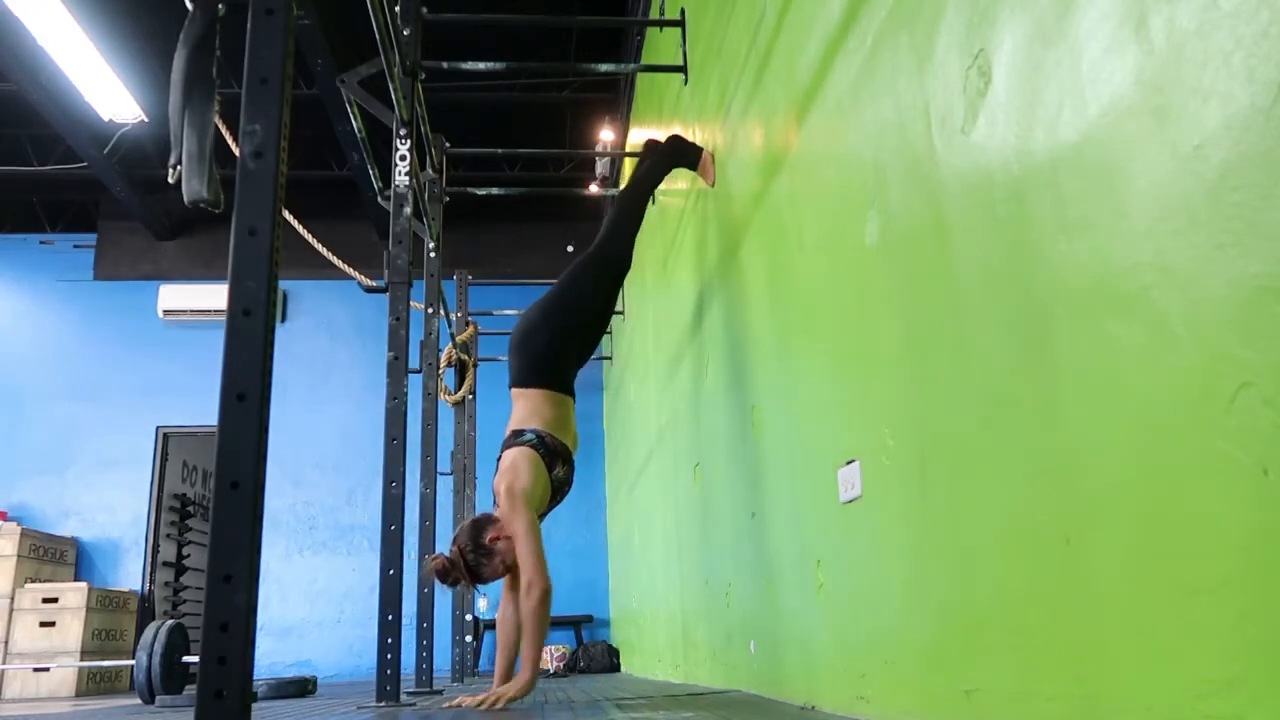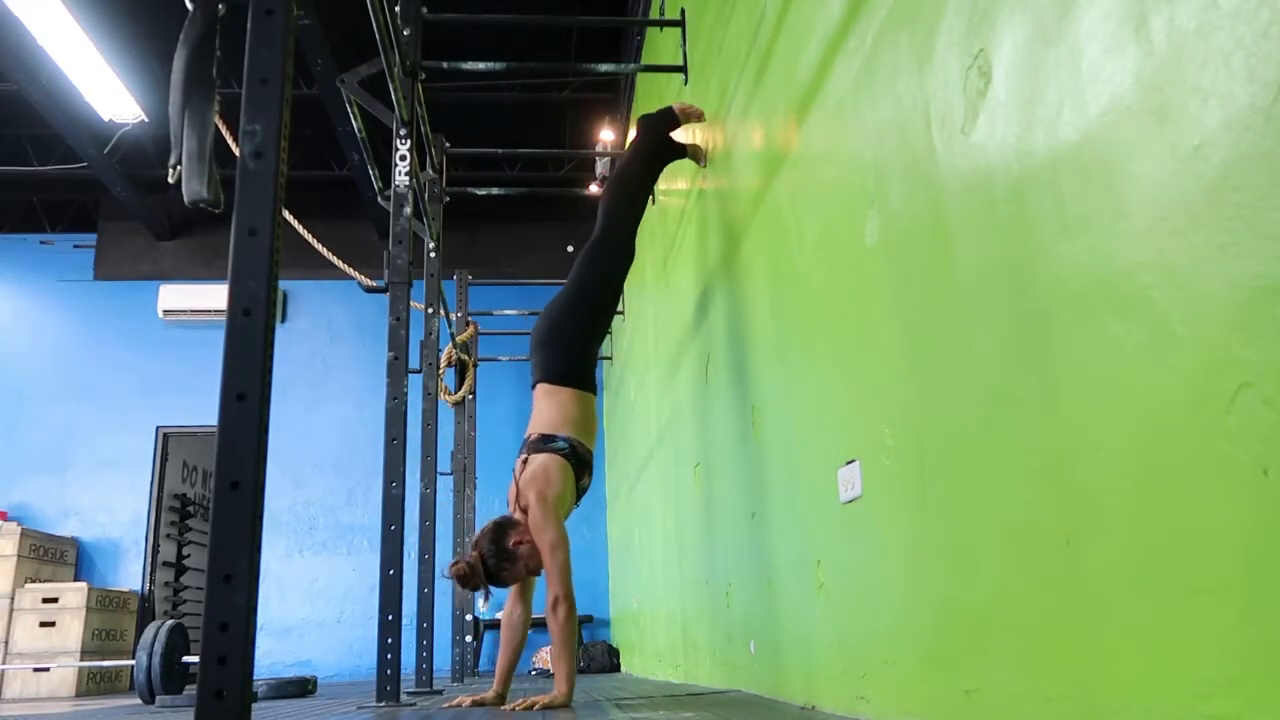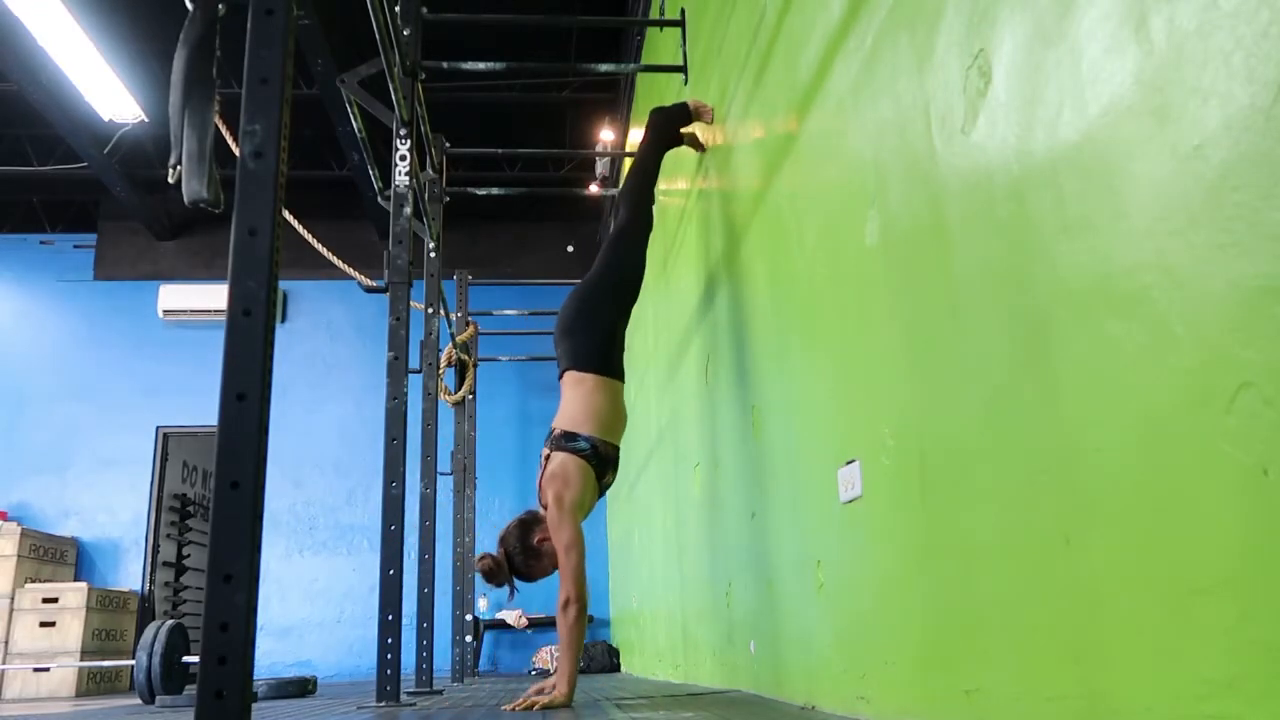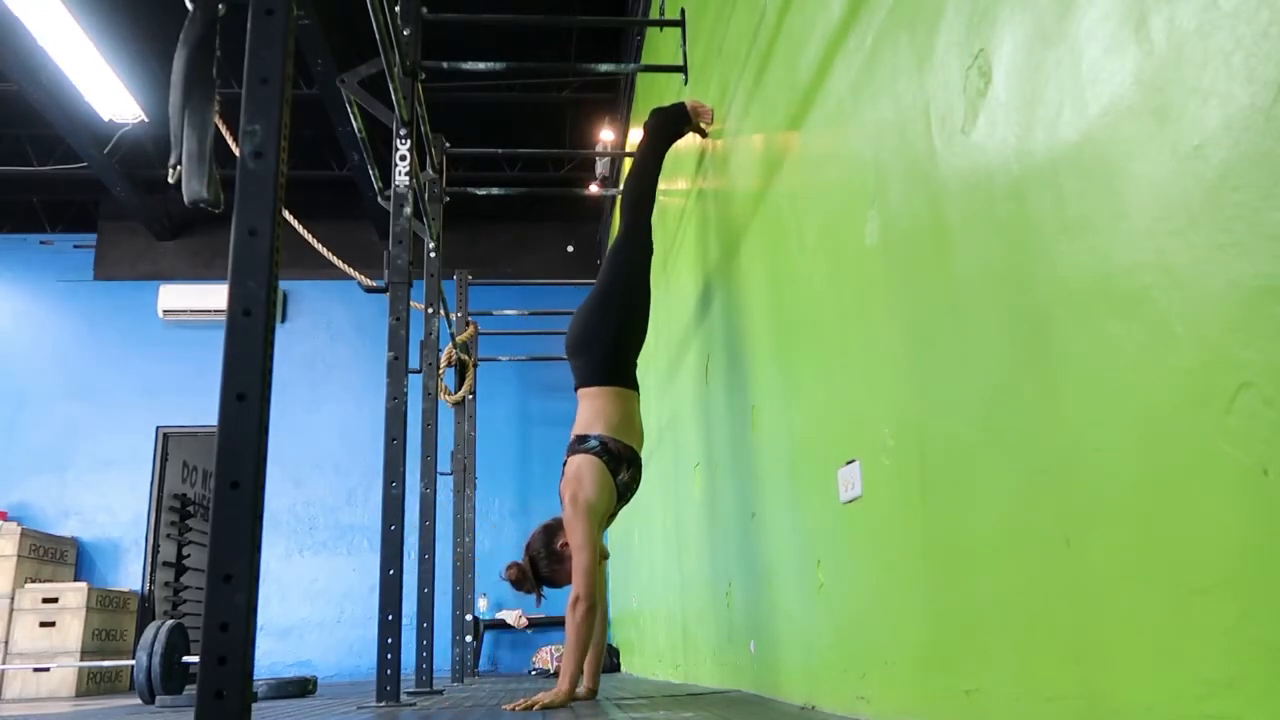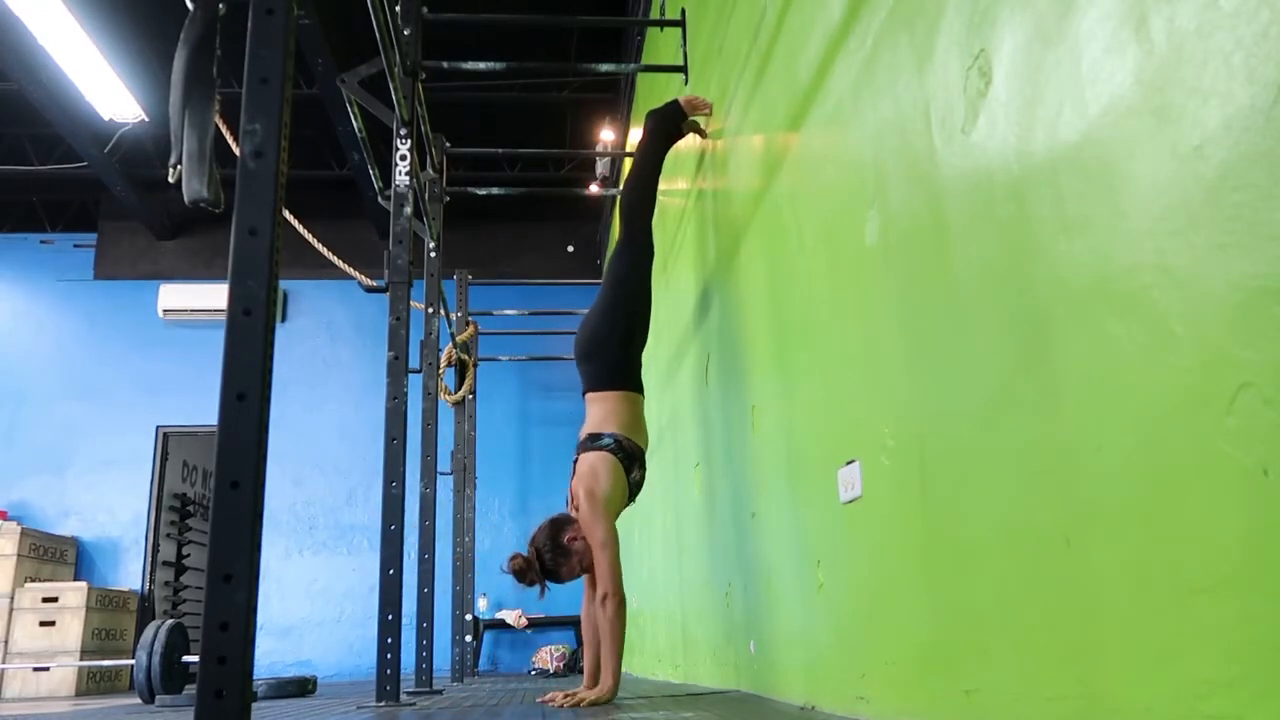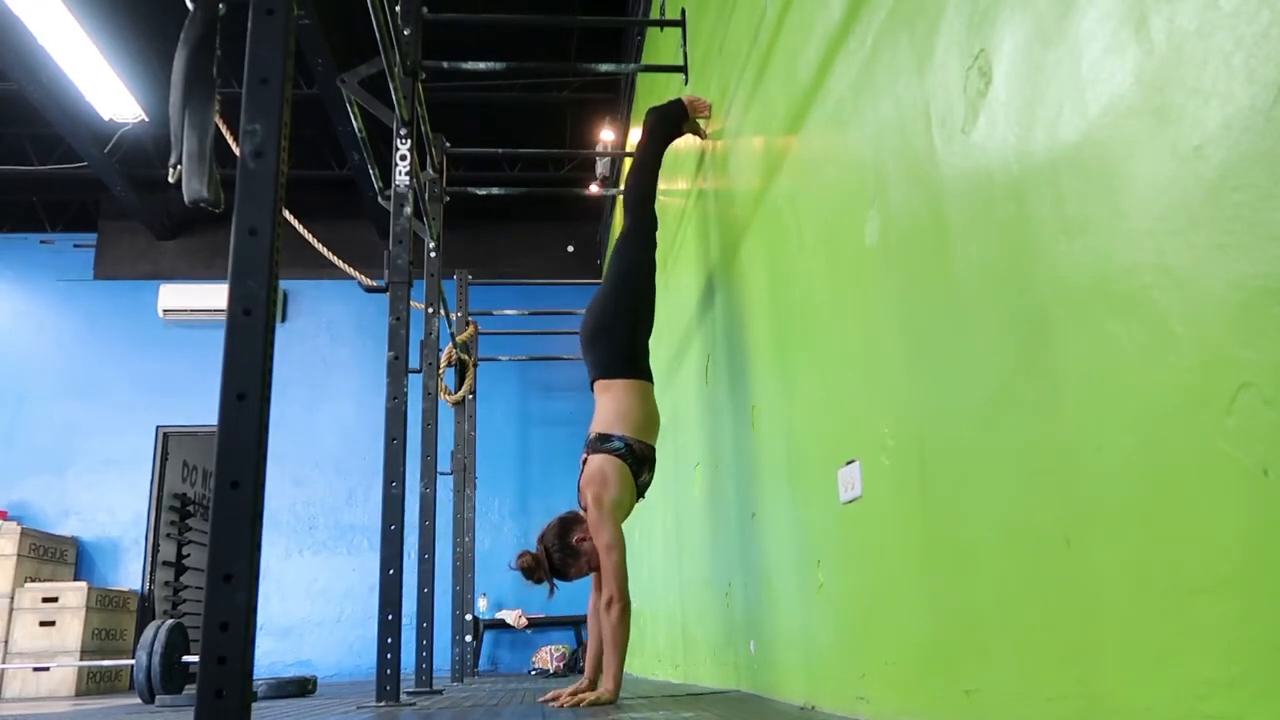
dt=0.4s
person 1, frame 1
left shoulder: (514, 499)
right shoulder: (509, 509)
left elbow: (535, 589)
right elbow: (517, 599)
left wrist: (523, 675)
right wrist: (500, 684)
left hip: (546, 347)
right hip: (547, 357)
left knee: (612, 244)
right knee: (612, 253)
left ankle: (677, 155)
person 1, frame 2
left shoulder: (536, 503)
right shoulder: (523, 510)
left elbow: (560, 600)
right elbow: (520, 603)
left wrist: (562, 691)
right wrist: (497, 689)
left hip: (565, 343)
right hip: (561, 348)
left knee: (613, 229)
right knee: (613, 236)
left ankle: (658, 133)
person 1, frame 3
left shoulder: (560, 497)
right shoulder: (555, 500)
left elbow: (571, 600)
left wrist: (564, 687)
right wrist: (562, 677)
left hip: (591, 337)
right hip: (586, 342)
left knee: (631, 225)
right knee: (628, 229)
left ankle: (670, 126)
person 1, frame 4
left shoulder: (581, 506)
right shoulder: (580, 509)
left elbow: (585, 598)
right elbow: (589, 597)
left wrist: (567, 684)
right wrist: (586, 682)
left hip: (604, 353)
right hip: (603, 363)
left knee: (633, 234)
right knee: (632, 240)
left ankle: (669, 125)
person 1, frame 5
left shoulder: (591, 499)
right shoulder: (586, 503)
left elbow: (608, 596)
right elbow: (597, 598)
left wrist: (605, 685)
right wrist: (592, 680)
left hip: (610, 357)
right hip: (607, 365)
left knee: (634, 235)
right knee: (633, 241)
left ankle: (664, 129)
person 1, frame 6
left shoulder: (599, 497)
right shoulder: (595, 502)
left elbow: (613, 599)
left wrist: (606, 685)
right wrist: (591, 678)
left hip: (618, 347)
right hip: (614, 351)
left knee: (638, 228)
right knee: (637, 231)
left ankle: (667, 125)
